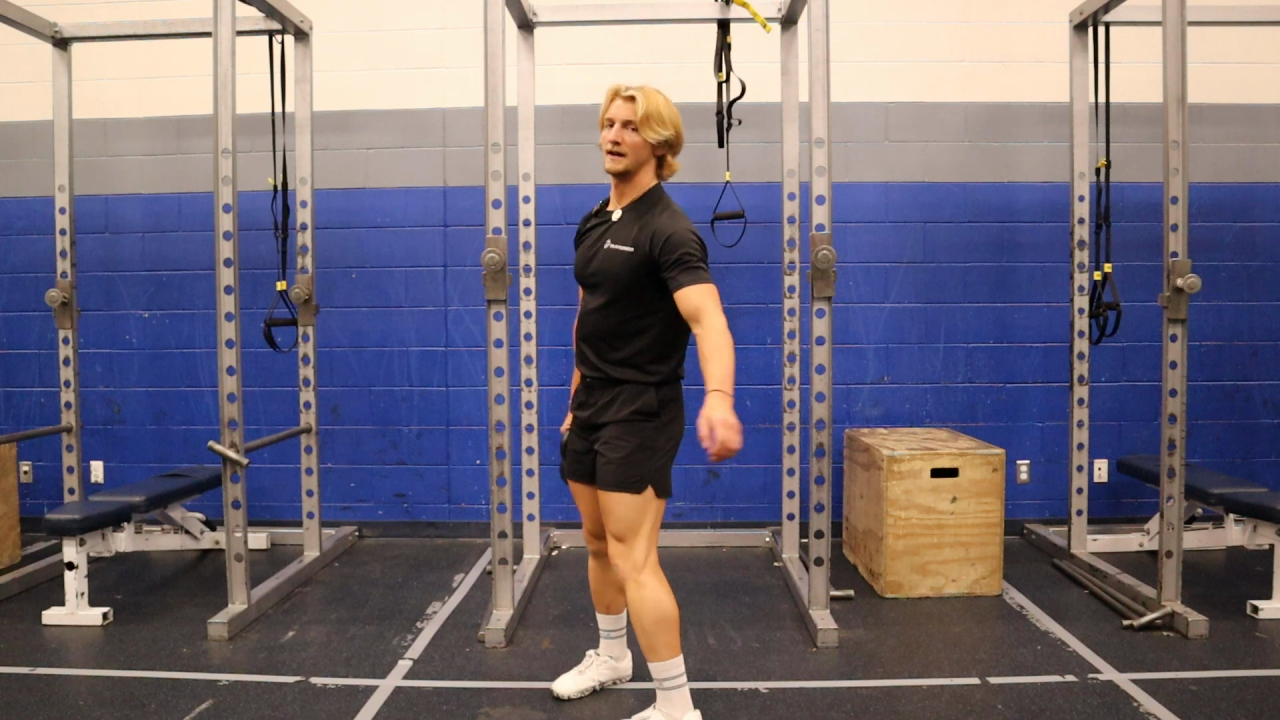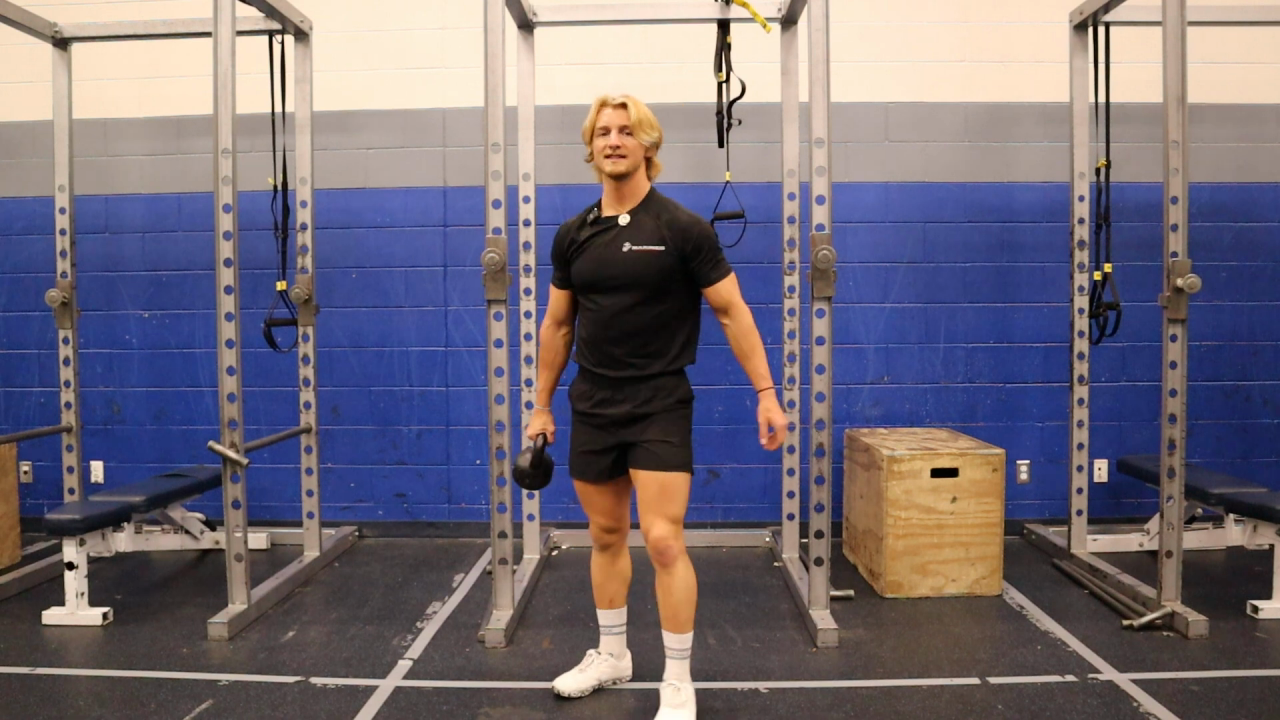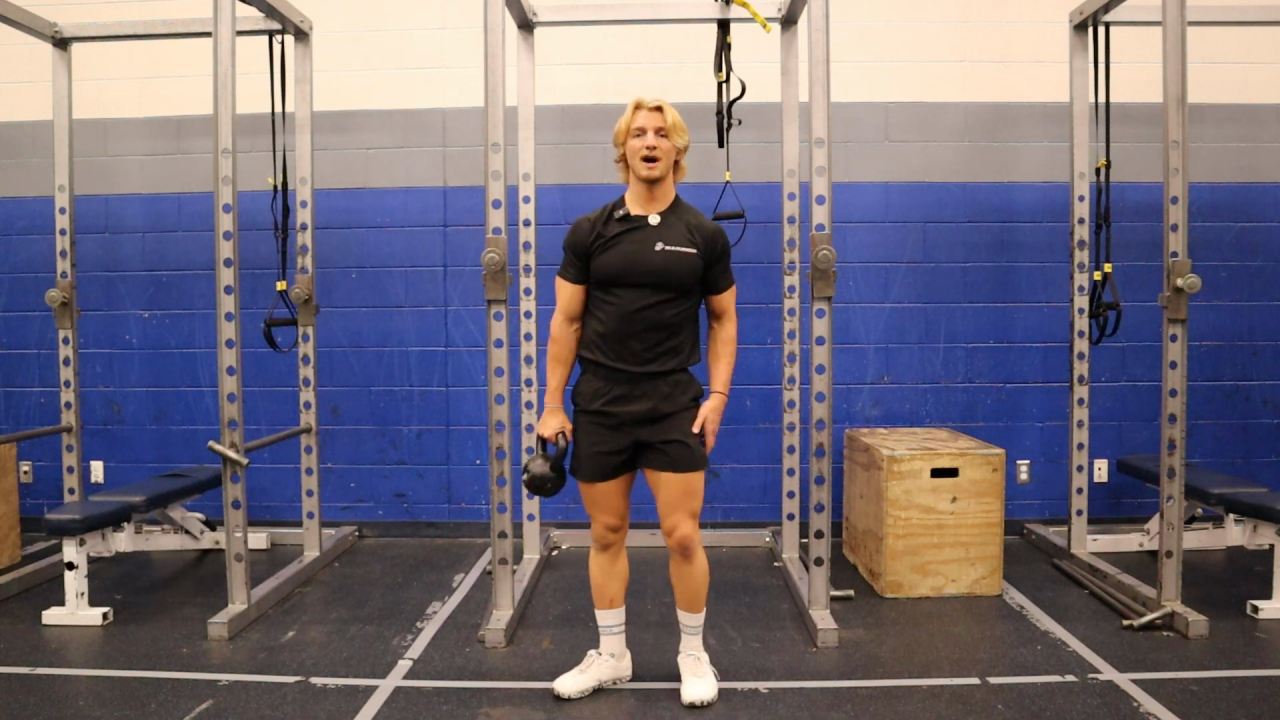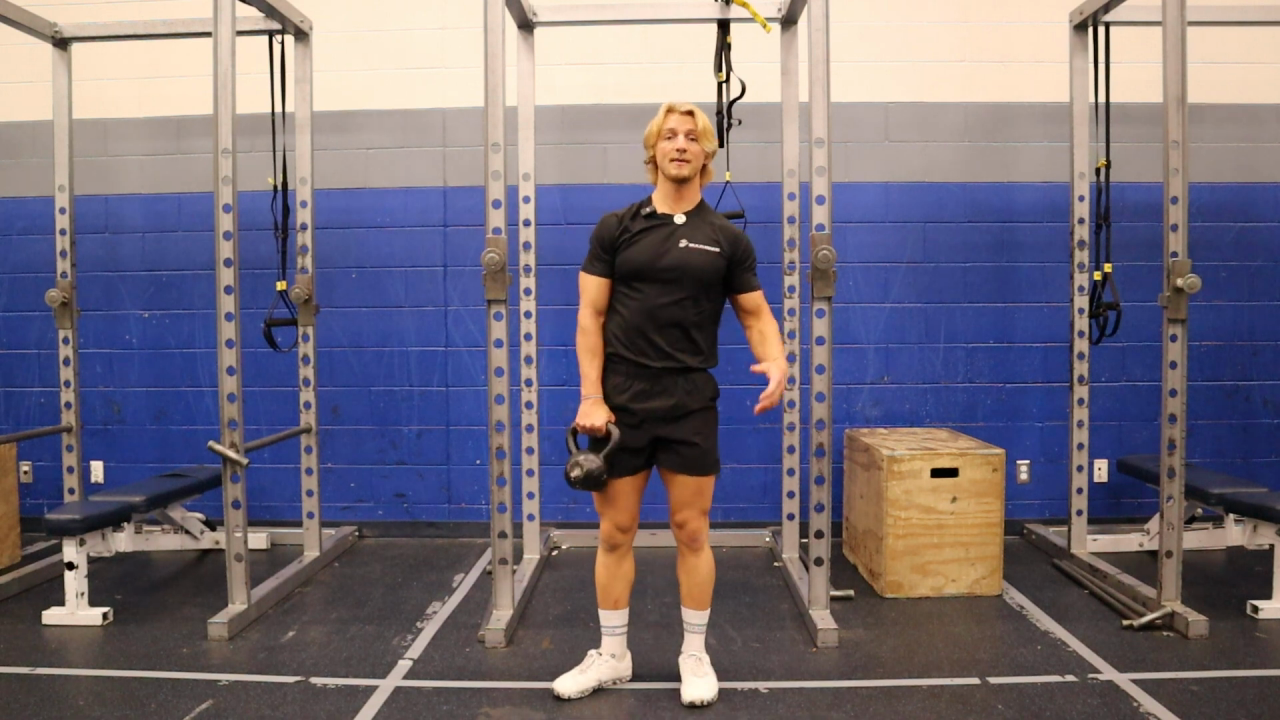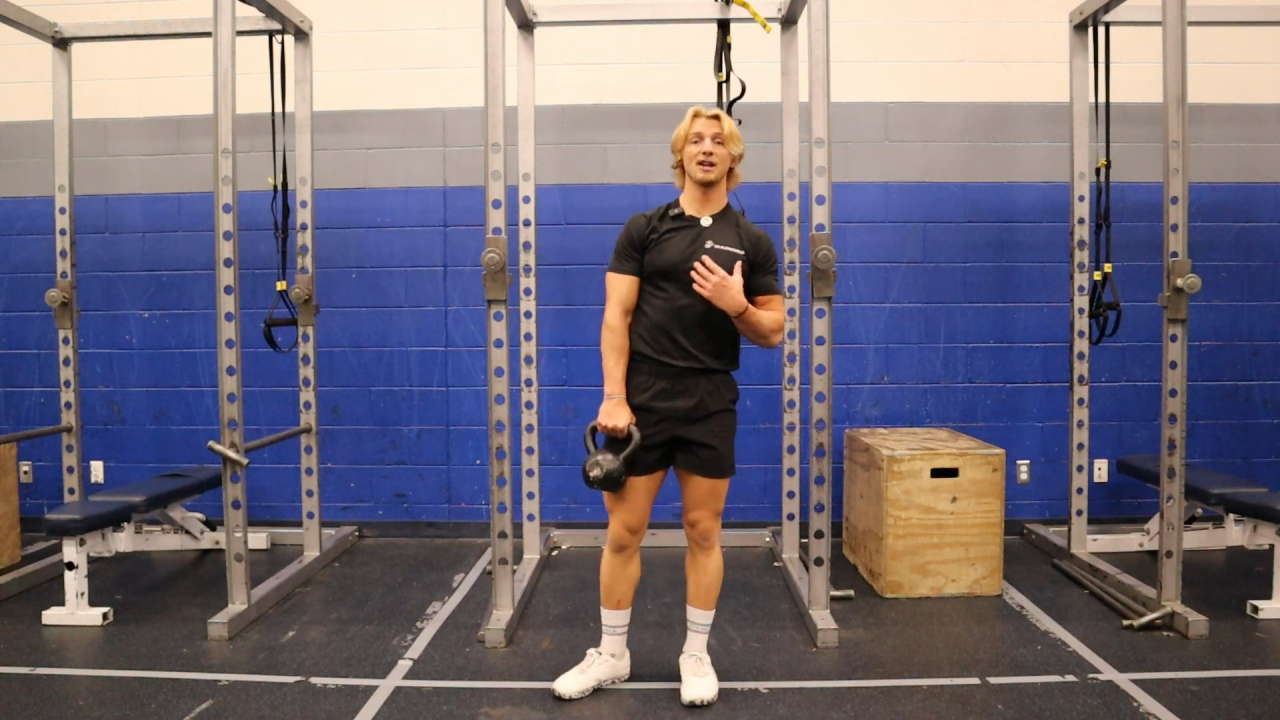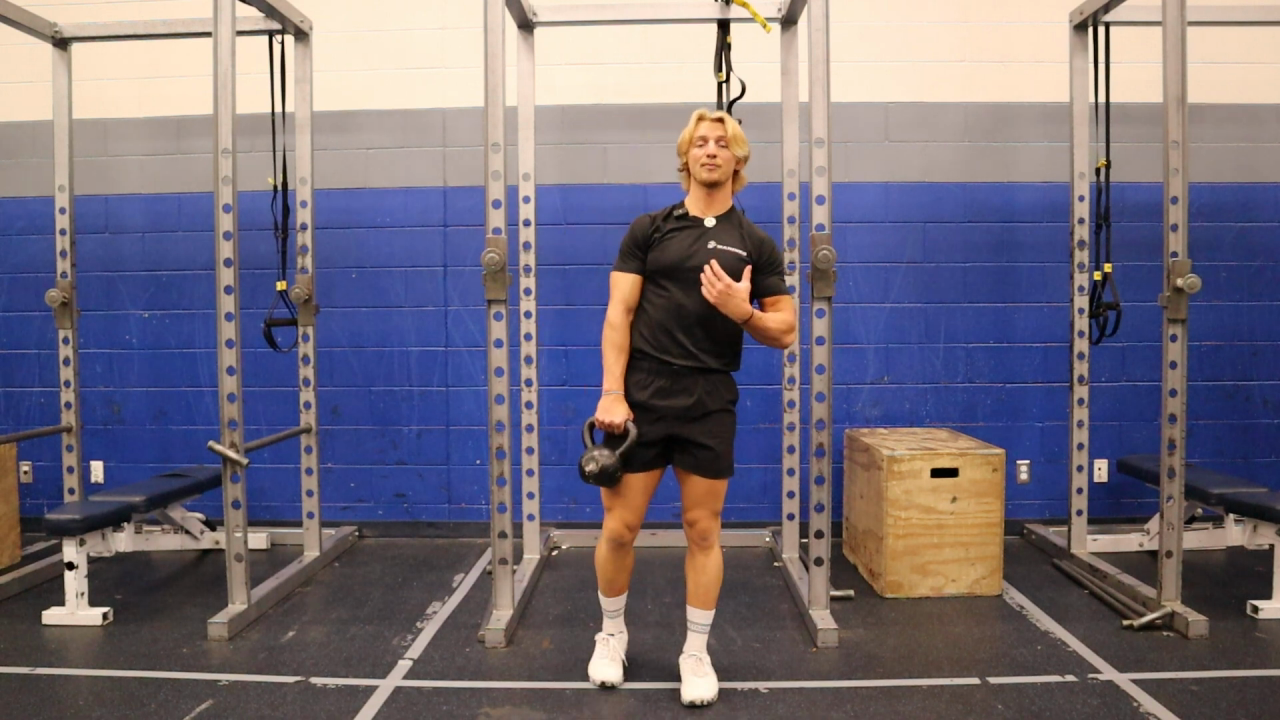
dt=0.3s
person 1, frame 1
left shoulder: (667, 229)
right shoulder: (592, 223)
left elbow: (709, 319)
left wrist: (720, 400)
right wrist: (575, 399)
left hip: (636, 414)
right hip: (593, 408)
left knee: (629, 558)
right knee: (598, 544)
right ankle: (611, 655)
person 1, frame 2
left shoulder: (686, 229)
right shoulder: (572, 236)
left elbow: (733, 313)
right elbow: (558, 324)
left wrist: (766, 393)
right wrist: (542, 404)
left hip: (661, 406)
right hip: (595, 407)
left knee: (664, 542)
right knee: (606, 536)
right ankle: (612, 653)
person 1, frame 3
left shoulder: (704, 235)
right shoulder: (588, 231)
left elbow: (724, 321)
right elbow: (566, 321)
left wrist: (717, 396)
right wrist: (553, 404)
left hip: (672, 405)
right hip: (600, 405)
left knee: (683, 536)
right knee: (607, 534)
left ankle: (692, 652)
right ankle: (611, 655)
person 1, frame 4
left shoulder: (728, 238)
right shoulder: (615, 228)
left elbow: (757, 318)
right elbow: (591, 316)
left wrist: (774, 361)
right wrist: (590, 397)
left hip: (691, 404)
right hip: (620, 402)
left knee: (691, 531)
right knee: (615, 532)
left ankle: (694, 654)
right ankle: (612, 655)
person 1, frame 5
left shoulder: (752, 242)
right shoulder: (642, 229)
left elbow: (772, 331)
right elbow: (617, 316)
left wrist: (738, 307)
right wrist: (613, 396)
left hip: (710, 404)
right hip: (641, 400)
left knee: (704, 532)
right knee: (624, 532)
left ankle: (696, 654)
right ankle: (611, 653)
person 1, frame 6
left shoulder: (756, 244)
right shoulder: (648, 229)
left elbow: (784, 331)
right elbow: (620, 313)
left wrist: (743, 312)
right wrist: (611, 392)
left hip: (709, 402)
right hip: (641, 397)
left knee: (703, 531)
right knee: (619, 528)
left ankle: (696, 652)
right ankle: (612, 633)
